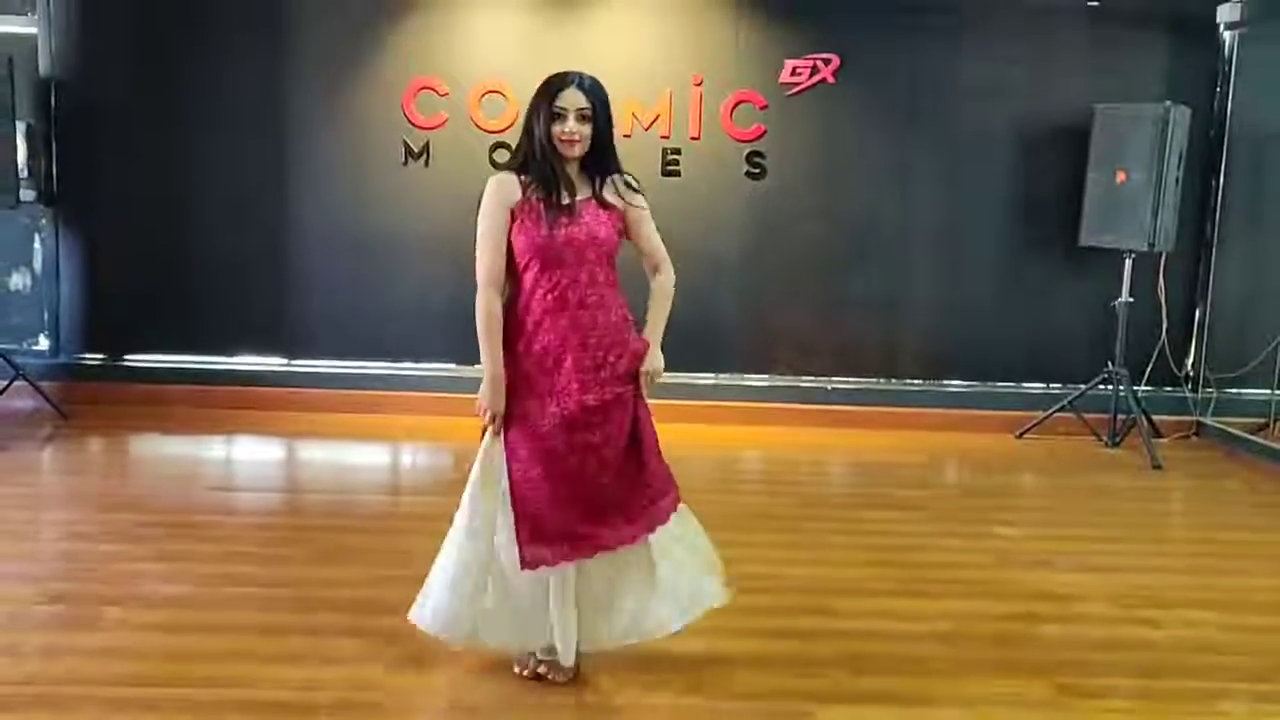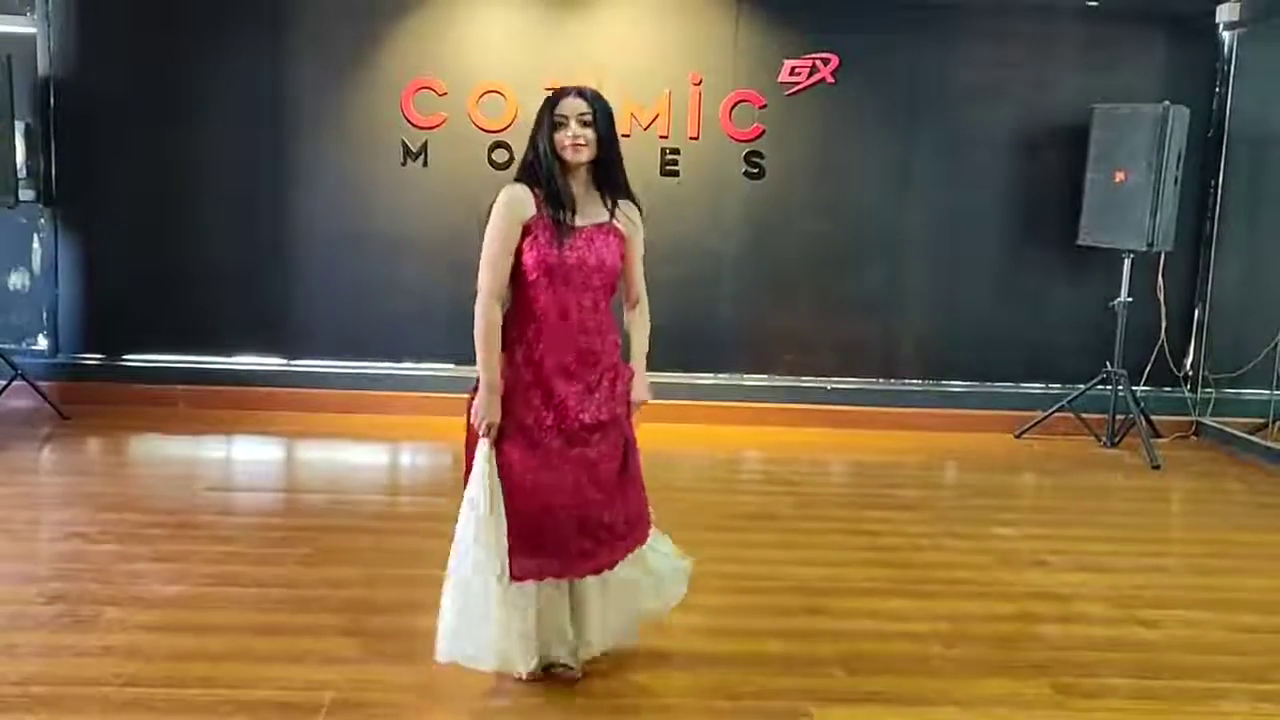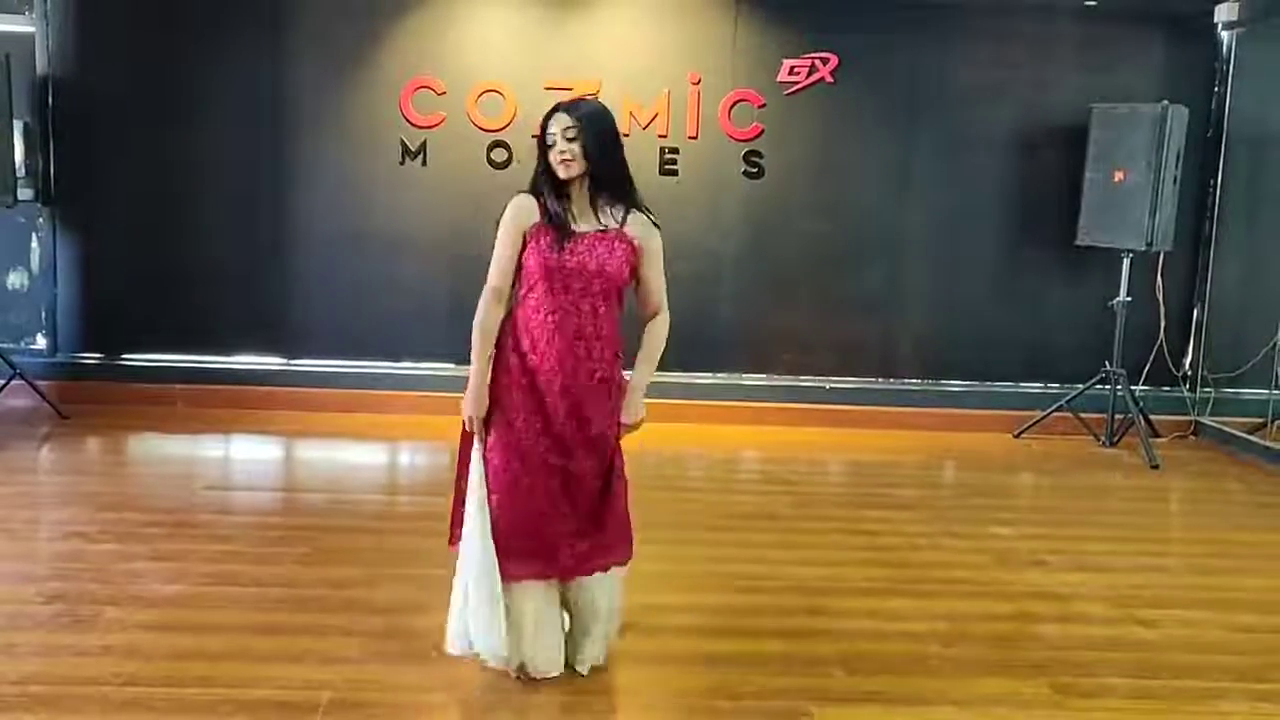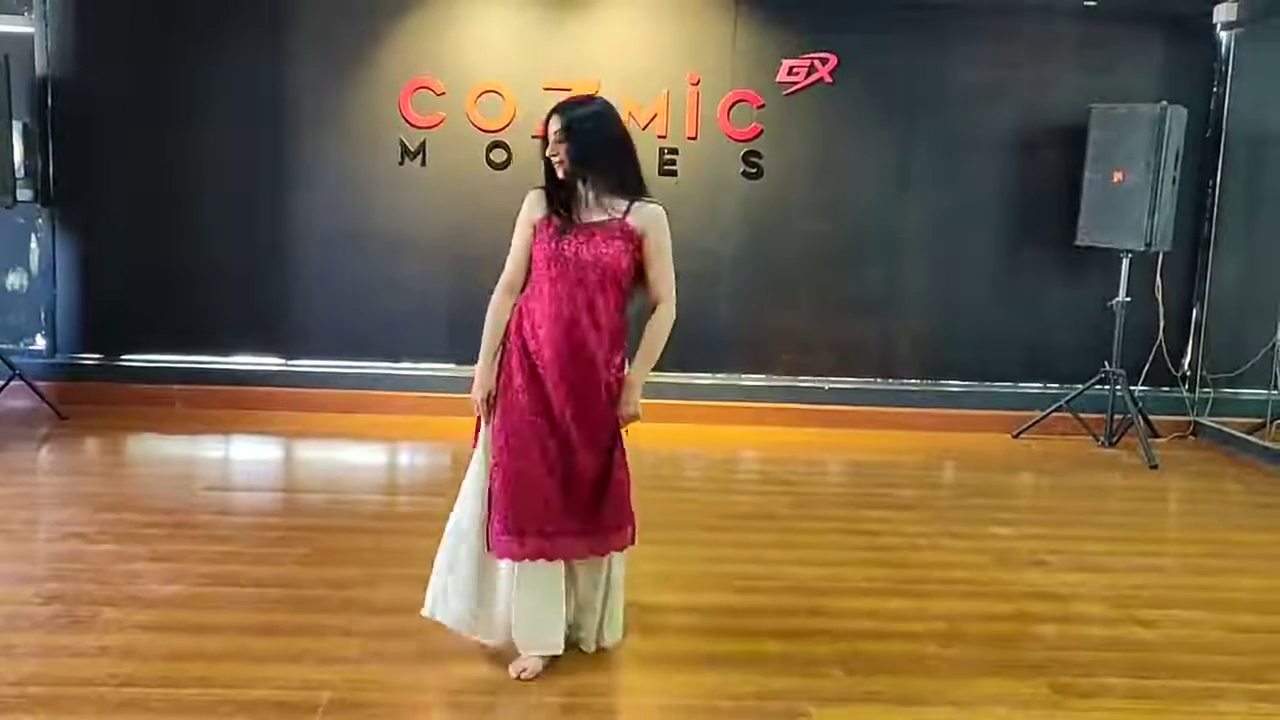
dt=0.3s
person 1, frame 1
left shoulder: (618, 192)
right shoulder: (508, 189)
left elbow: (661, 270)
right elbow: (488, 289)
left wrist: (652, 343)
right wrist: (492, 377)
left hip: (608, 369)
right hip: (535, 372)
left knee: (602, 499)
right knee: (534, 502)
left ankle: (571, 636)
right ankle: (534, 634)
person 1, frame 2
left shoulder: (624, 214)
right shoulder: (519, 201)
left elbow: (636, 301)
right elbow: (489, 299)
left wrist: (638, 374)
right wrist: (489, 389)
left hip: (598, 388)
right hip: (528, 384)
left knee: (596, 512)
right knee: (529, 513)
left ankle: (577, 636)
right ankle: (533, 641)
person 1, frame 3
left shoulder: (636, 226)
right shoulder: (526, 210)
left elbow: (657, 314)
right elbow: (493, 298)
left wrist: (636, 393)
right wrist: (477, 384)
left hip: (593, 391)
right hip: (521, 385)
left knee: (590, 516)
right knee: (522, 514)
left ankle: (584, 633)
right ankle: (533, 640)
person 1, frame 4
left shoulder: (644, 217)
right shoulder: (540, 204)
left elbow: (664, 306)
right elbow: (508, 288)
left wrist: (634, 384)
right wrist: (485, 367)
left hip: (595, 380)
right hip: (527, 372)
left knee: (590, 503)
right knee: (524, 501)
left ankle: (586, 619)
right ankle: (535, 634)
